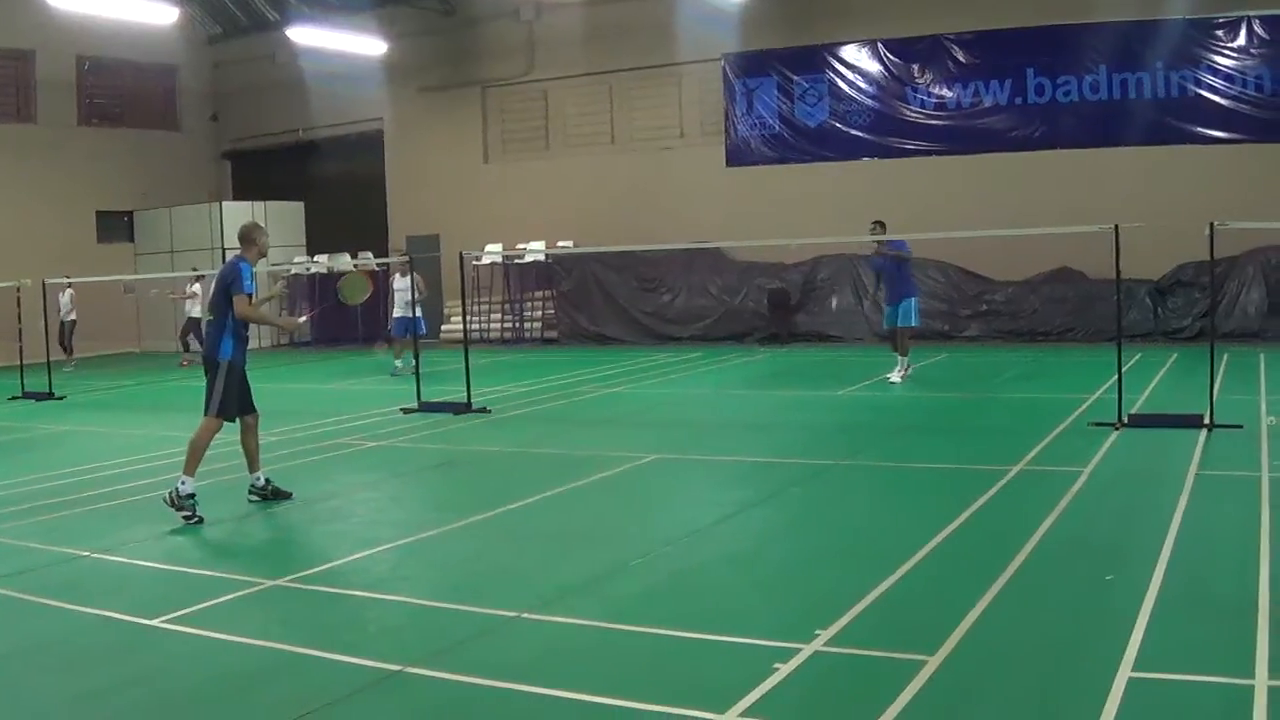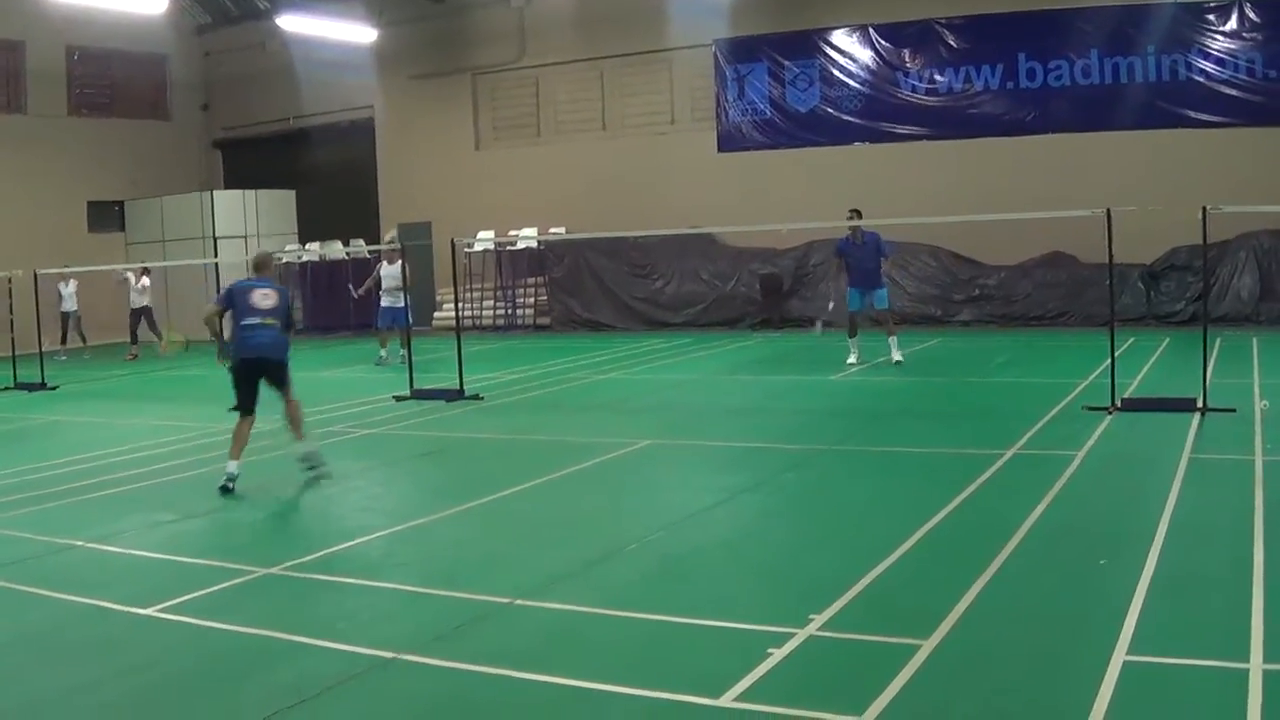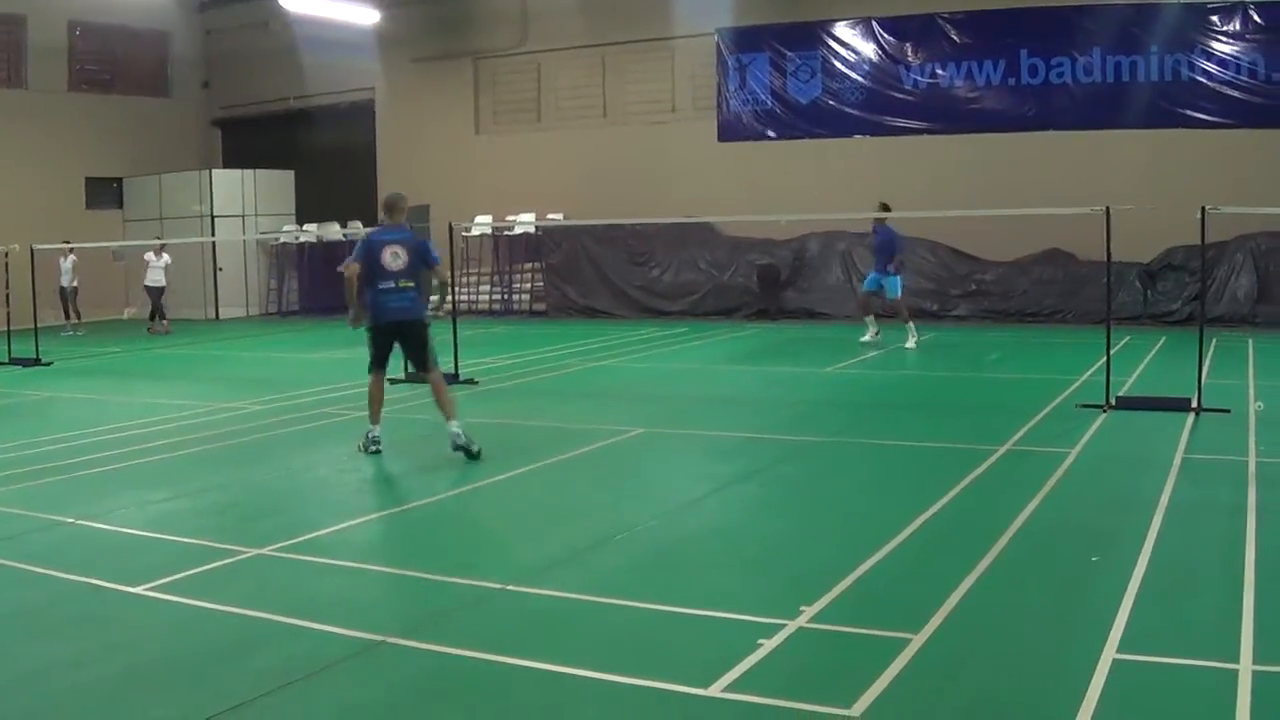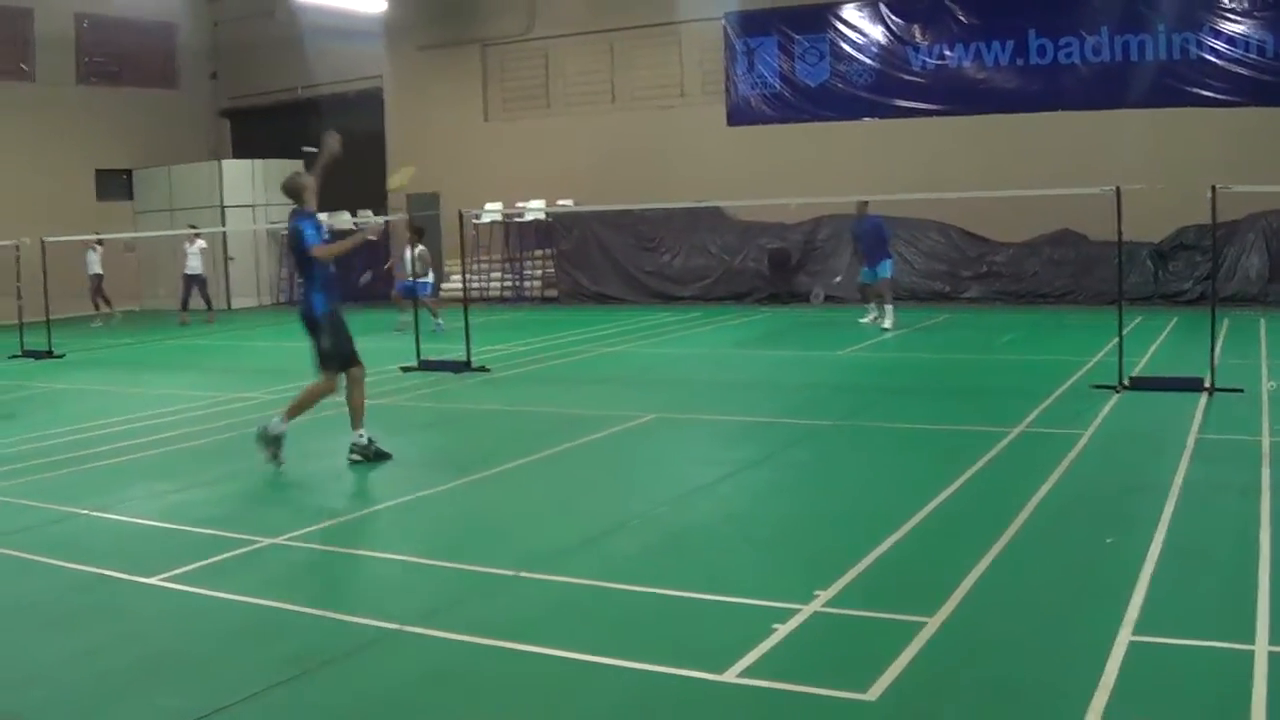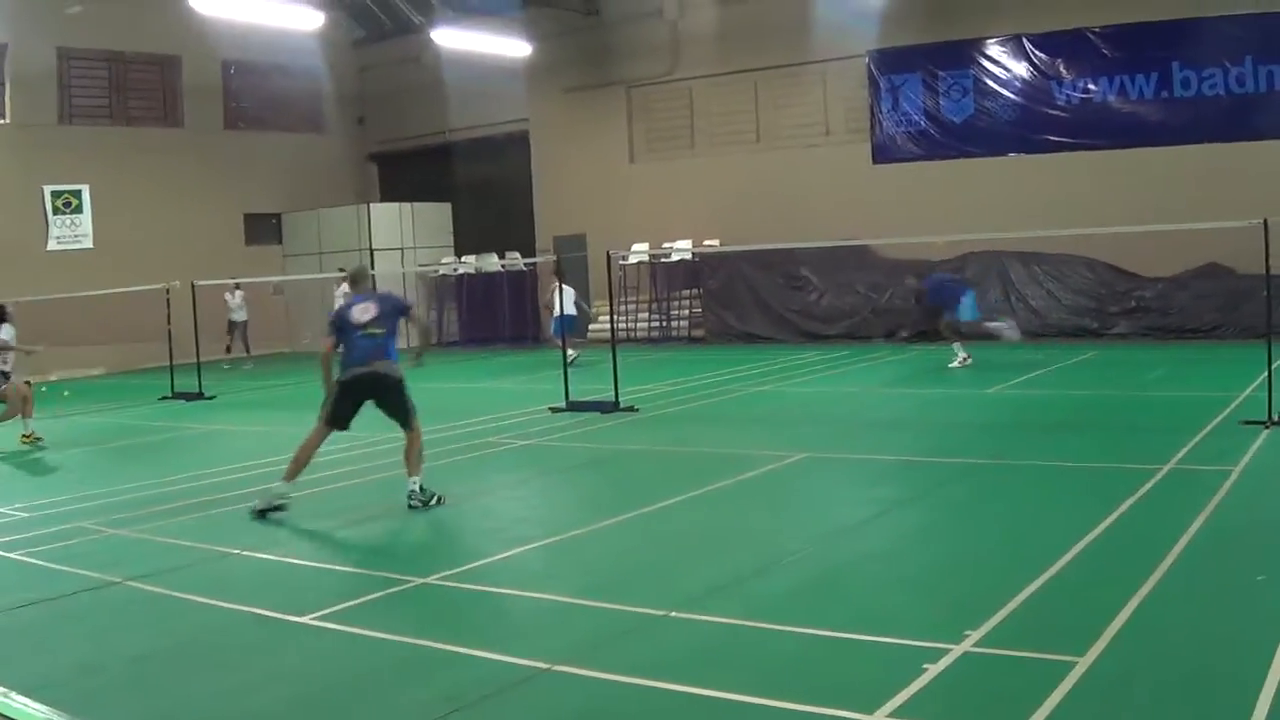
dt=1s
person 1, frame 1
left shoulder: (238, 267)
right shoulder: (241, 267)
right elbow: (242, 311)
left wrist: (269, 297)
right wrist: (280, 321)
left hip: (232, 355)
right hip: (223, 355)
left knee: (250, 419)
right knee: (213, 421)
left ankle: (259, 483)
right ankle: (182, 491)
person 1, frame 2
left shoulder: (236, 288)
right shoulder: (280, 292)
left elbow: (210, 317)
right elbow: (288, 332)
left wrist: (221, 344)
left hip: (242, 355)
right hip: (275, 352)
left knee: (246, 416)
right knee: (289, 399)
left ankle: (231, 471)
right ankle: (305, 451)
person 1, frame 3
left shoulder: (370, 240)
right shoulder: (418, 240)
left elbow: (350, 275)
right elbow: (442, 278)
left wrist: (355, 308)
left hip: (380, 317)
right hip: (413, 316)
left knee: (377, 374)
right knee: (433, 374)
left ankle: (373, 436)
right ankle: (456, 434)
person 1, frame 4
left shoulder: (304, 216)
right shoulder: (304, 222)
left elbow: (310, 181)
right elbow: (321, 253)
left wrist: (326, 156)
right wrist: (359, 237)
left hip: (325, 309)
right hip: (319, 311)
left knee: (356, 373)
right knee: (329, 381)
left ankle: (360, 442)
right ankle: (274, 427)
person 1, frame 5
left shoulder: (342, 313)
right shoulder: (389, 300)
left elbow: (327, 353)
left wrist: (329, 389)
left hip: (351, 375)
right hip: (386, 373)
left knee: (319, 432)
right knee: (412, 427)
left ankle: (278, 492)
right ankle: (416, 490)
